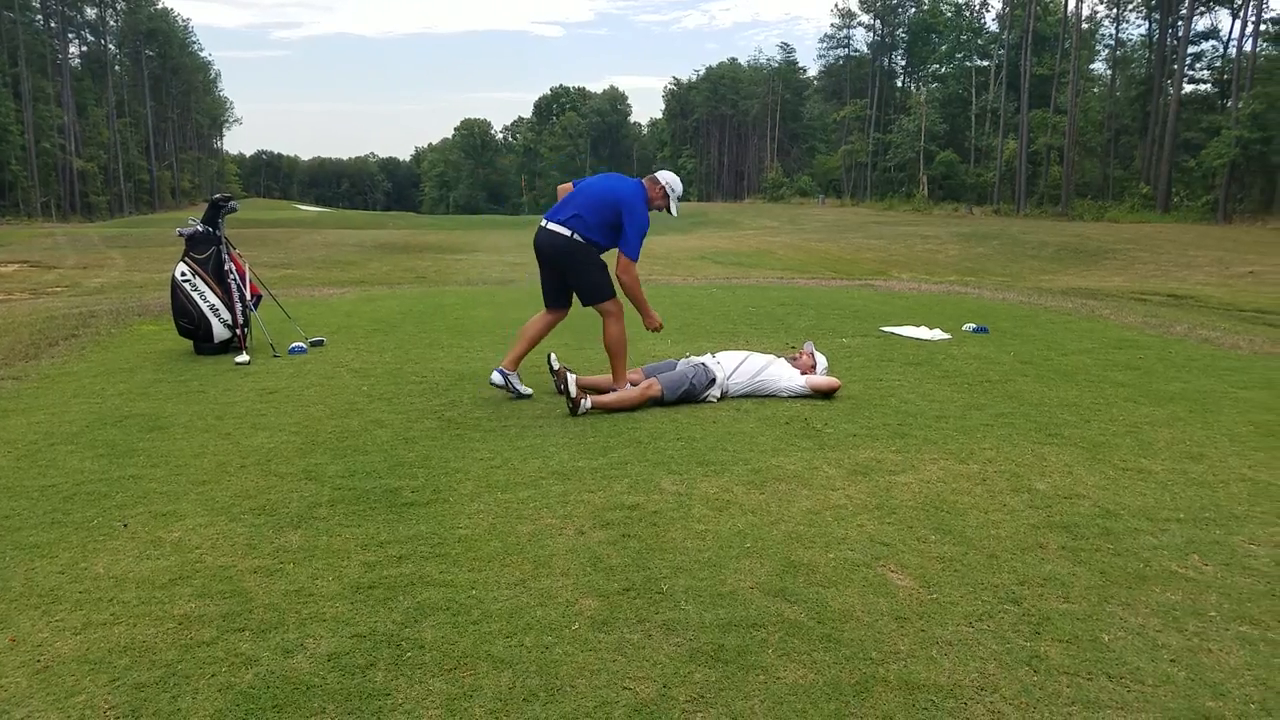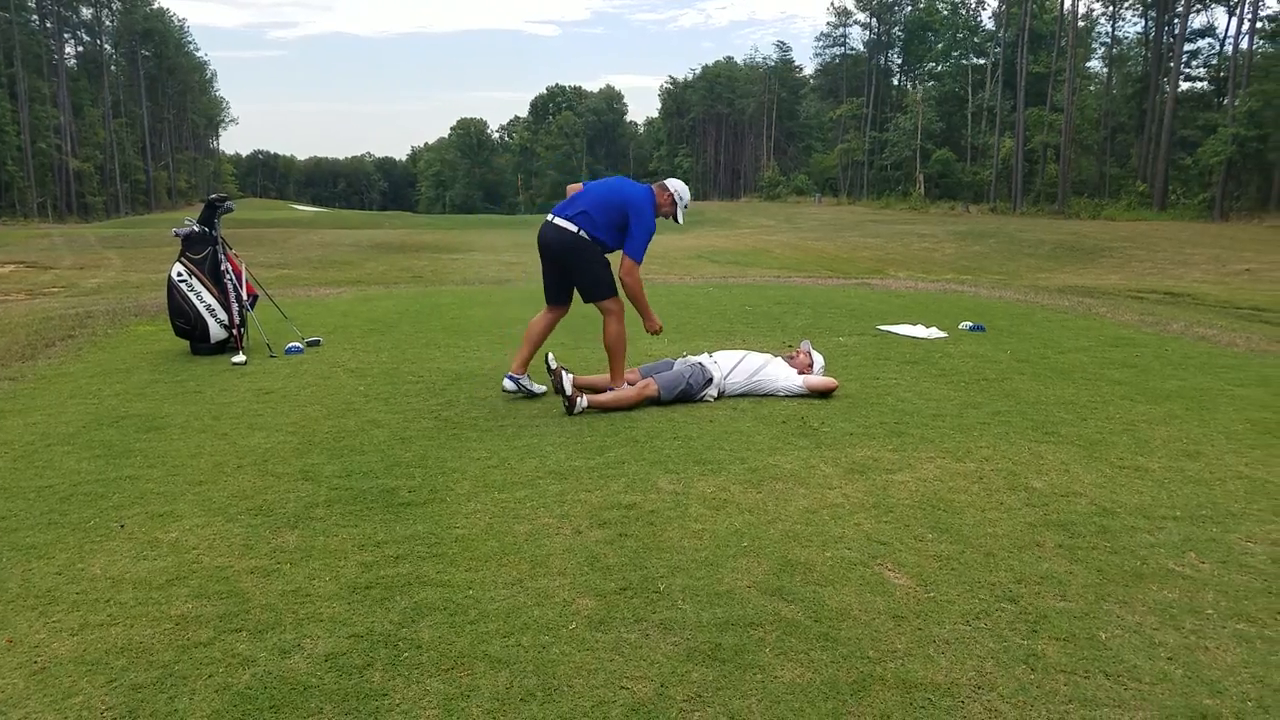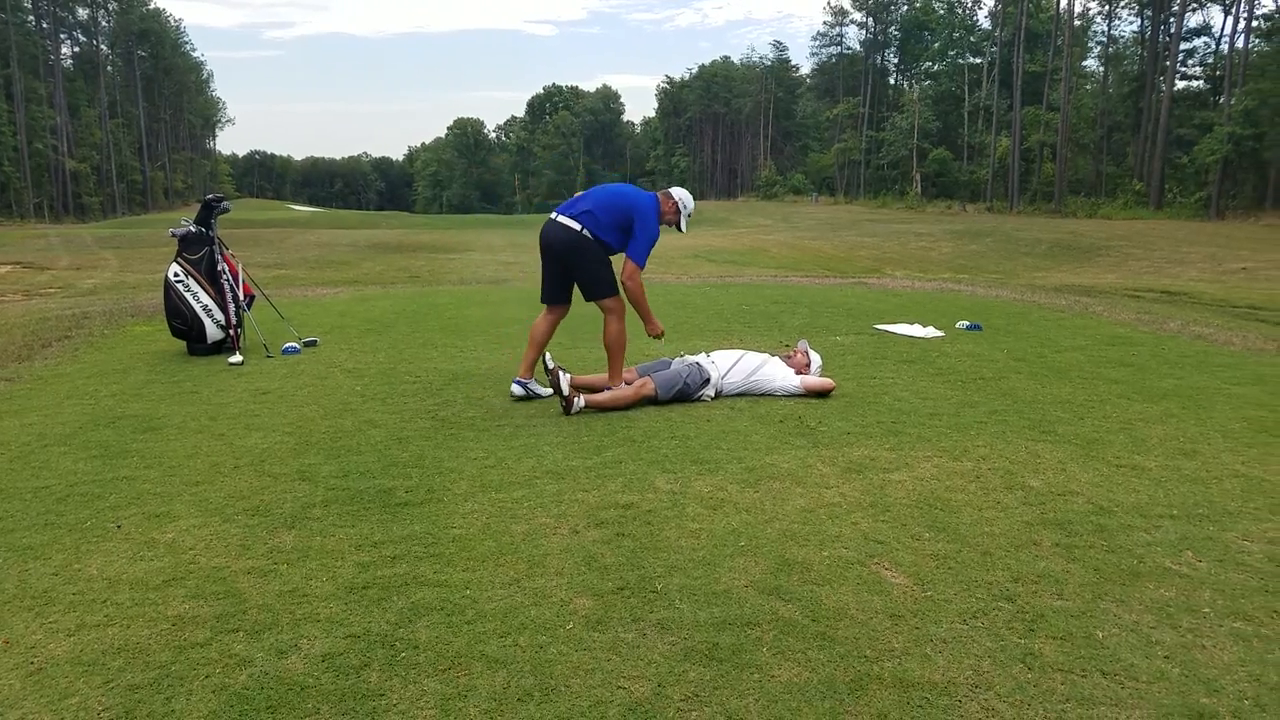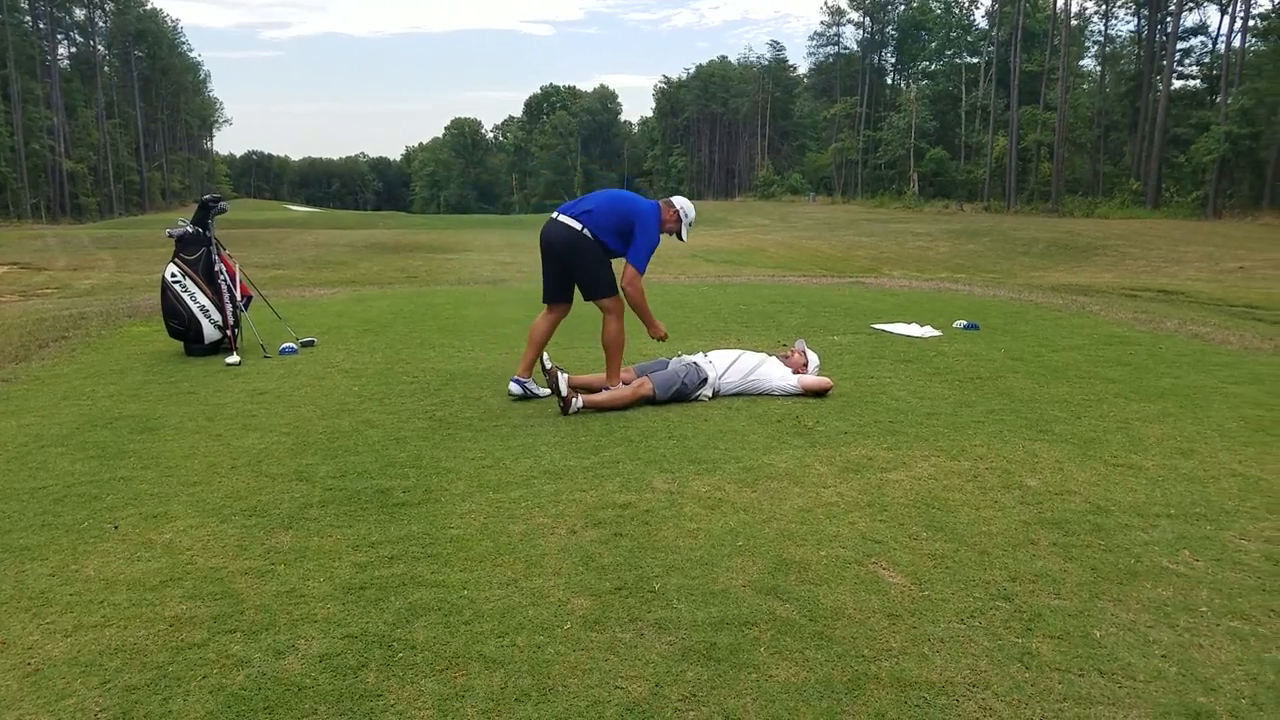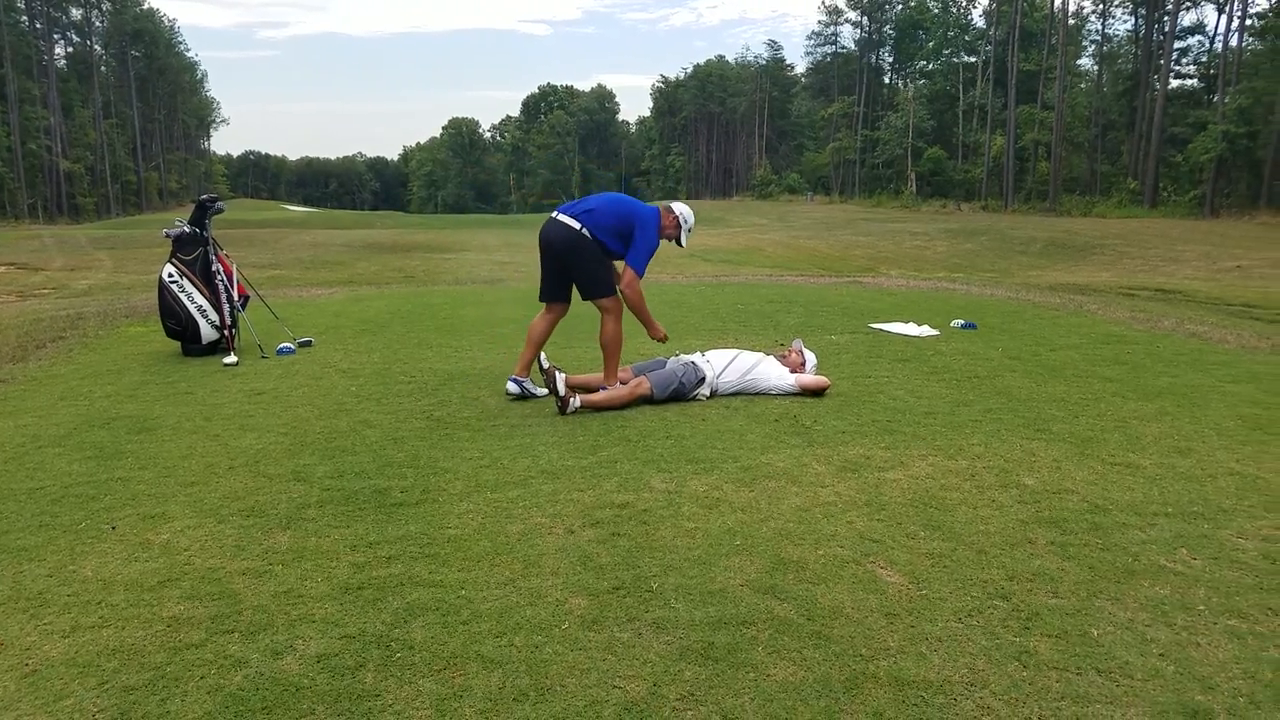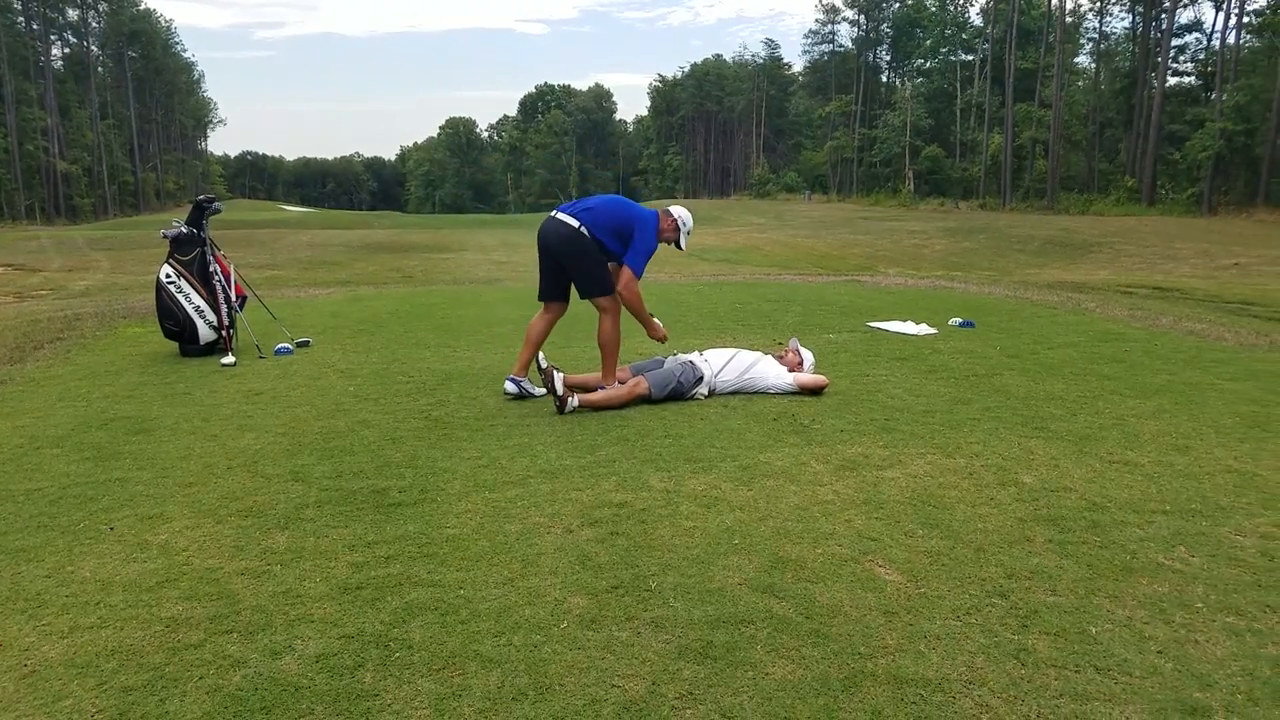
dt=0.1s
person 1, frame 1
left shoulder: (790, 379)
right shoulder: (777, 363)
left elbow: (833, 383)
left wrist: (818, 381)
left hip: (711, 379)
right hip: (703, 363)
left knee: (648, 388)
right knee: (634, 374)
left ankle: (585, 402)
right ankle: (571, 381)
person 1, frame 2
left shoulder: (788, 378)
right shoulder: (774, 361)
left elbow: (831, 383)
left wrist: (815, 378)
left hip: (707, 378)
right hip: (700, 362)
left knee: (645, 388)
right knee: (631, 375)
left ankle: (582, 401)
right ankle: (570, 380)
person 1, frame 3
left shoulder: (785, 378)
right shoulder: (771, 361)
left elbow: (828, 384)
left wrist: (812, 381)
left hip: (705, 378)
right hip: (699, 362)
left knee: (642, 387)
right knee: (629, 374)
left ankle: (579, 401)
right ankle: (567, 380)
person 1, frame 4
left shoulder: (782, 378)
right shoulder: (768, 361)
left elbow: (825, 383)
left wrist: (809, 377)
left hip: (703, 377)
right hip: (696, 361)
left knee: (640, 387)
right knee: (626, 374)
left ankle: (577, 401)
right ankle: (565, 380)
person 1, frame 5
left shoulder: (780, 377)
right shoulder: (766, 360)
left elbow: (823, 382)
left wrist: (807, 383)
left hip: (701, 377)
right hip: (694, 361)
left knee: (637, 387)
right knee: (624, 374)
left ankle: (574, 401)
right ankle: (562, 379)
person 1, frame 6
left shoulder: (778, 376)
right shoulder: (764, 359)
left elbow: (821, 381)
left wrist: (806, 379)
left hip: (699, 376)
right hip: (692, 360)
left knee: (636, 386)
right knee: (622, 374)
left ankle: (572, 400)
right ankle: (560, 379)
person 2, frame 1
left shoulder: (614, 180)
right shoulder: (637, 210)
left elbow: (562, 190)
right elbow: (625, 273)
right wrist: (648, 314)
left hip: (545, 235)
right hip: (569, 244)
left knee: (554, 311)
right knee: (612, 312)
left ankle: (506, 370)
right ankle: (621, 388)
person 2, frame 2
left shoulder: (624, 184)
right shoulder: (644, 213)
left elbow: (572, 189)
right elbow: (627, 275)
right wrist: (648, 317)
left hip: (549, 231)
right hip: (575, 239)
left knee: (555, 309)
right knee: (613, 310)
left ankle: (517, 374)
right ankle: (617, 387)
person 2, frame 3
left shoulder: (634, 196)
right shoulder: (648, 218)
left elbow: (579, 198)
right elbow: (629, 279)
right wrist: (650, 321)
left hip: (552, 228)
right hip: (575, 237)
left knee: (555, 310)
right knee: (614, 309)
left ankle: (523, 379)
right ankle: (615, 387)
person 2, frame 4
left shoulder: (635, 204)
right shoulder: (649, 224)
right elbow: (629, 284)
right wrist: (652, 325)
left hip: (552, 228)
right hip: (576, 237)
left knee: (555, 310)
right knee: (613, 309)
left ankle: (521, 378)
right ankle: (613, 387)
person 2, frame 5
left shoulder: (637, 213)
right shoulder: (649, 228)
right elbow: (628, 287)
right wrist: (651, 326)
left hip: (552, 228)
right hip: (574, 236)
left knee: (554, 310)
right knee: (611, 309)
left ankle: (519, 378)
right ankle: (610, 386)
person 2, frame 6
left shoulder: (636, 216)
right shoulder: (647, 230)
left elbow: (616, 275)
right elbow: (625, 288)
right wrist: (650, 326)
left hip: (550, 228)
right hip: (572, 235)
left knee: (552, 310)
right knee: (609, 308)
left ankle: (517, 378)
right ankle: (608, 386)
